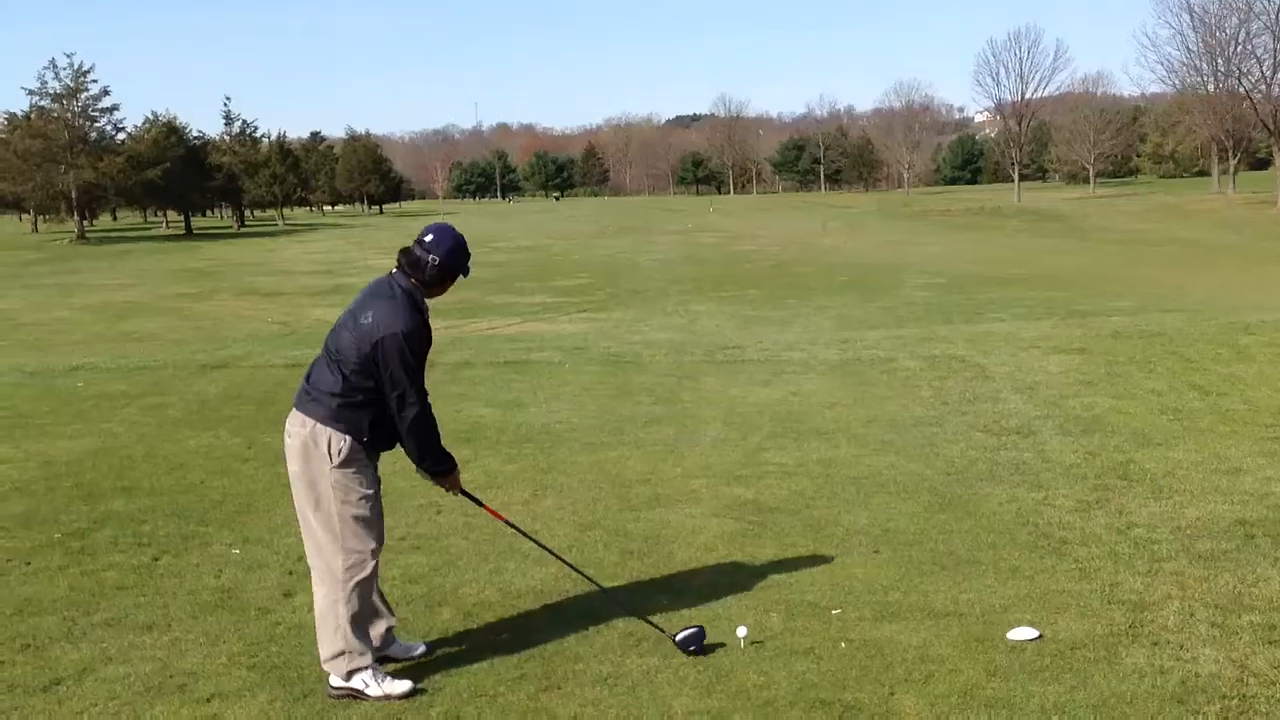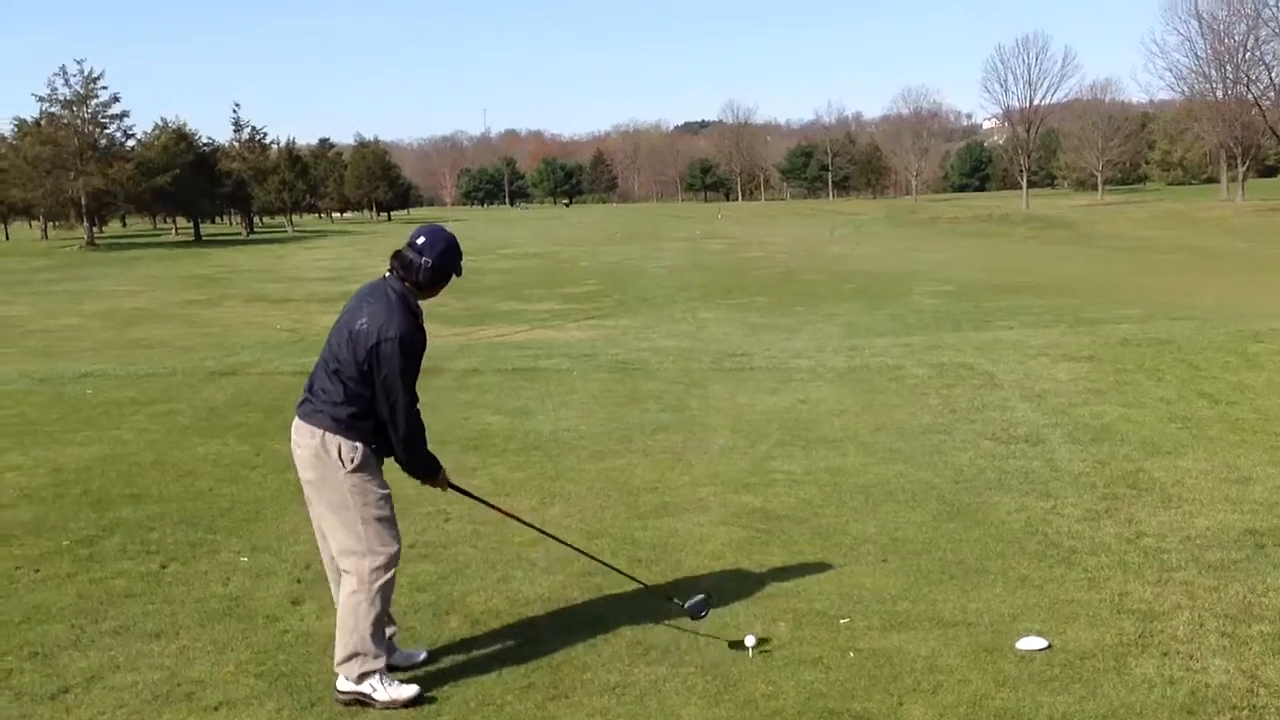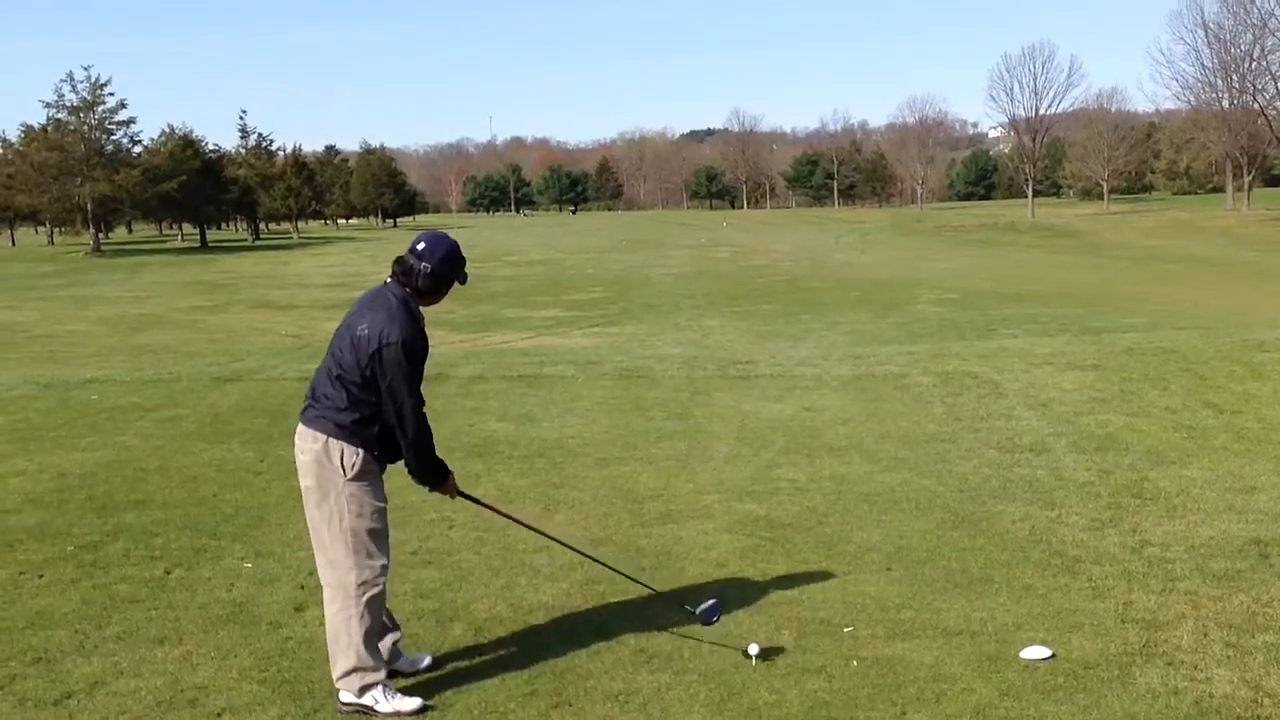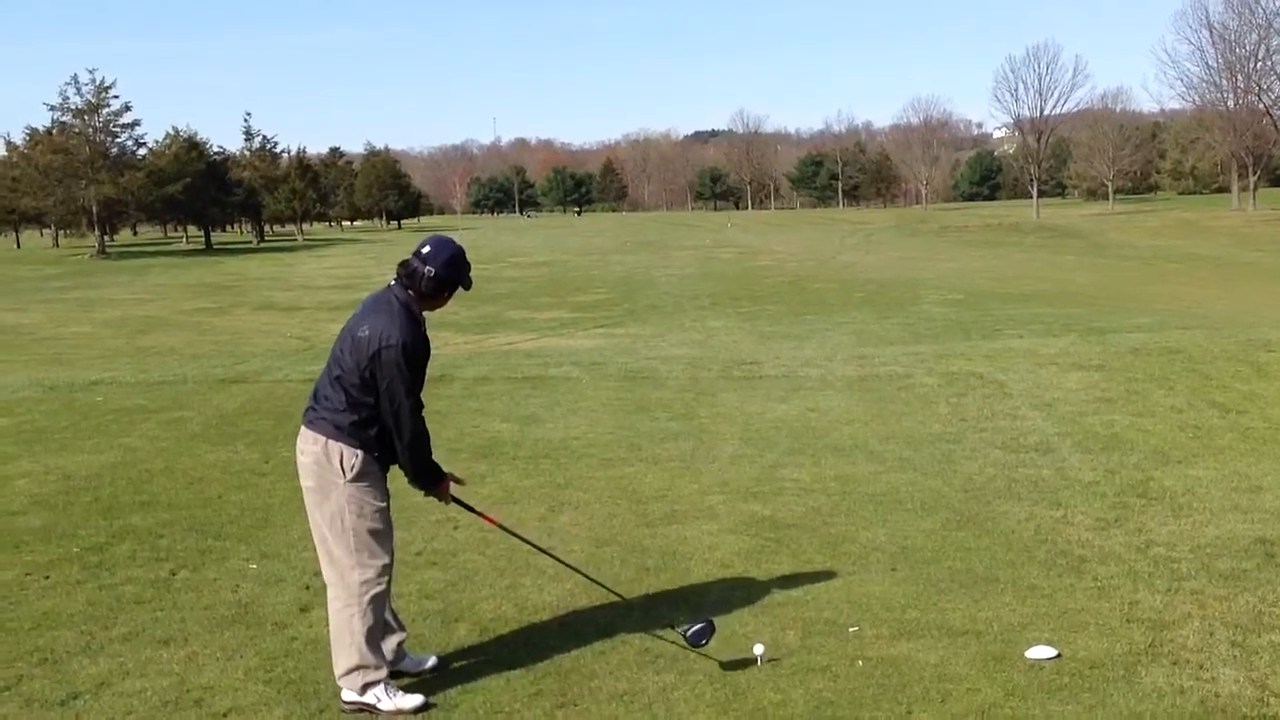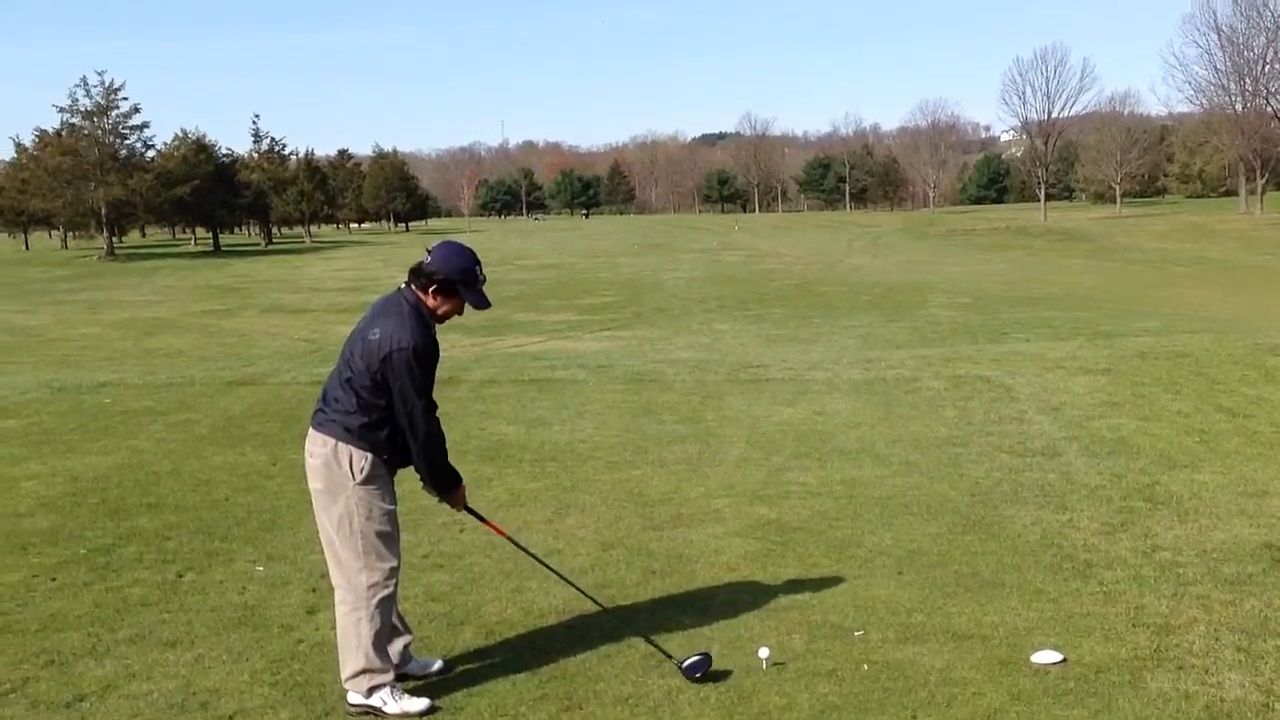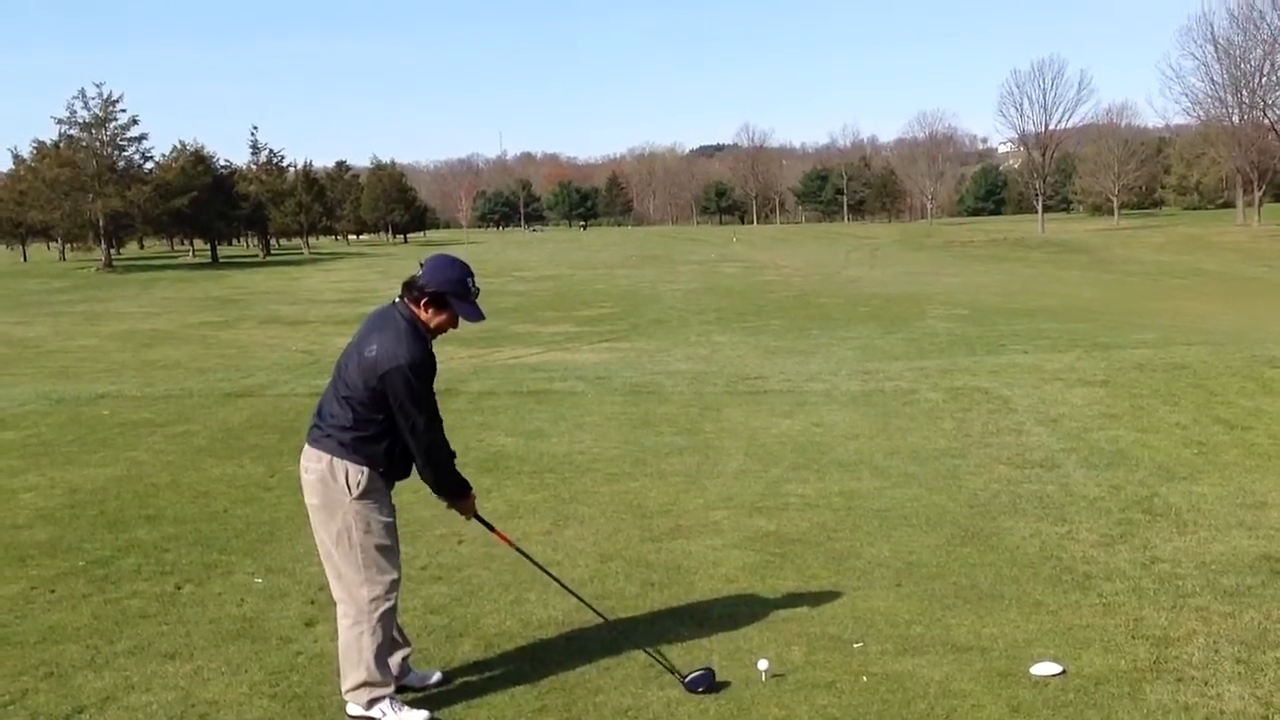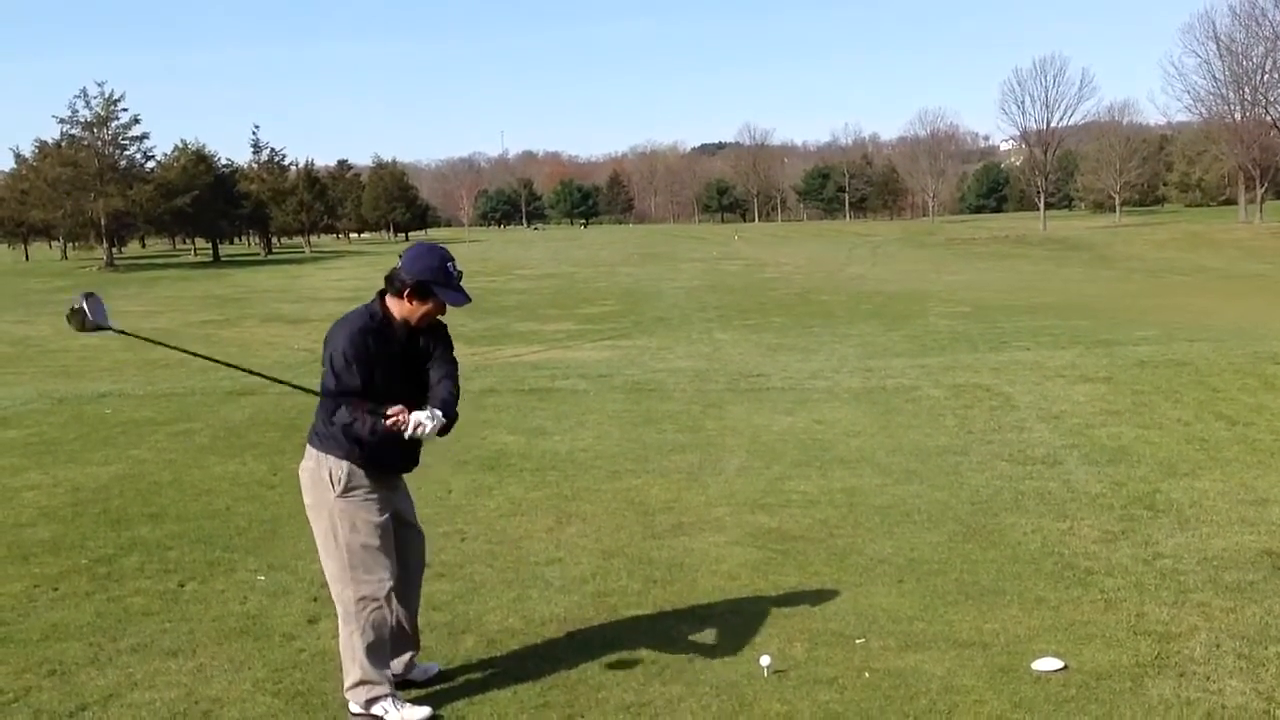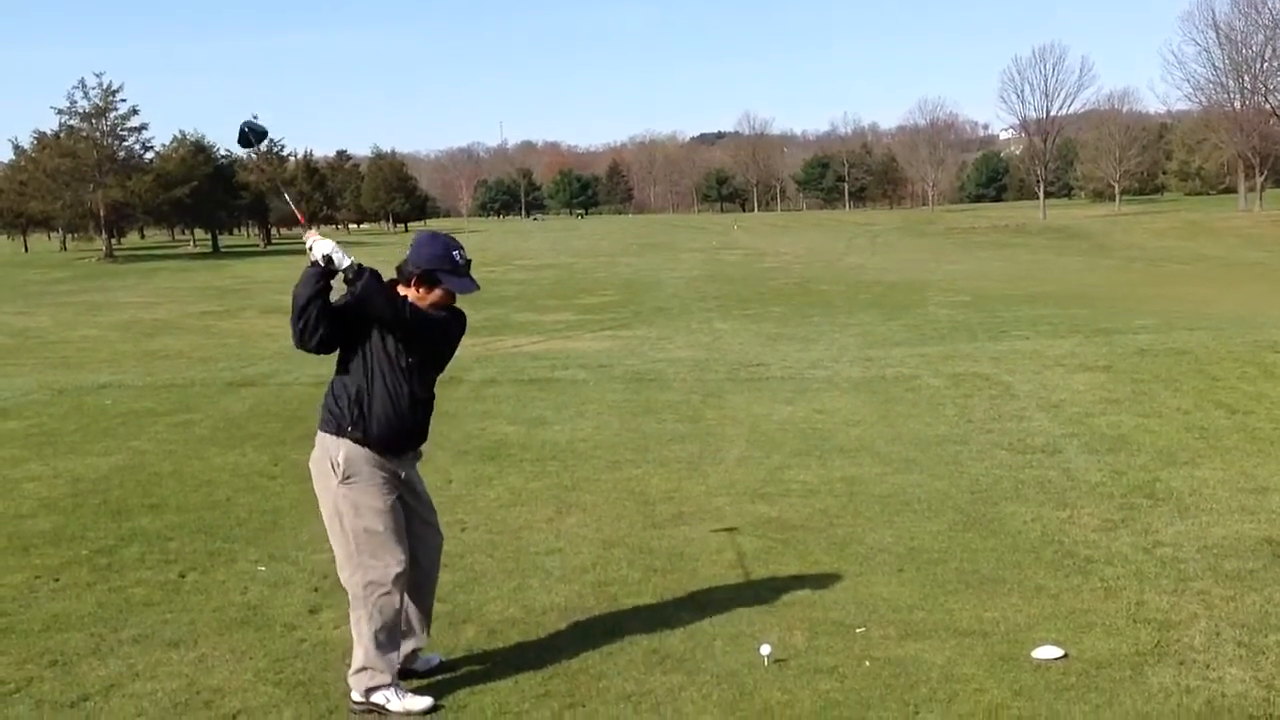
dt=0.5s
person 1, frame 1
left shoulder: (388, 291)
right shoulder: (400, 324)
right elbow: (409, 405)
left wrist: (429, 460)
right wrist: (440, 465)
left hip: (332, 429)
right hip: (329, 438)
left knee: (363, 543)
right knee: (348, 553)
left ankle: (374, 636)
right ankle: (349, 668)
person 1, frame 2
left shoulder: (376, 294)
right shoulder: (396, 326)
right elbow: (397, 407)
left wrist: (416, 461)
right wrist: (425, 466)
left hip: (323, 430)
right hip: (339, 443)
left knee: (359, 552)
right knee: (374, 554)
left ankle: (377, 645)
right ankle: (358, 672)
person 1, frame 3
left shoulder: (379, 300)
right shoulder: (398, 331)
right elbow: (404, 413)
left wrist: (422, 467)
right wrist: (434, 474)
left hip: (328, 436)
right hip: (340, 450)
left knee: (369, 561)
right knee: (356, 568)
left ankle: (382, 650)
person 1, frame 4
left shoulder: (387, 303)
right shoulder: (397, 335)
right elbow: (403, 417)
left wrist: (425, 469)
right wrist: (429, 477)
left hip: (342, 443)
right hip: (341, 453)
left knee: (373, 559)
right knee: (359, 566)
left ankle: (386, 651)
right ankle: (362, 682)
person 1, frame 5
left shoulder: (397, 306)
right shoulder: (407, 338)
left elbow: (408, 414)
right elbow: (417, 420)
left wrist: (435, 475)
right wrist: (445, 482)
left hip: (351, 447)
right hip: (349, 456)
left knee: (379, 564)
right knee: (367, 570)
left ankle: (392, 654)
person 1, frame 6
left shoulder: (392, 321)
right shoulder: (402, 355)
left elbow: (422, 422)
right elbow: (422, 435)
left wrist: (449, 481)
right wrist: (456, 489)
left hip: (354, 465)
right hip: (345, 472)
left knee: (381, 576)
right knee: (368, 585)
left ankle: (391, 666)
person 1, frame 7
left shoulder: (430, 334)
right shoulder: (354, 333)
left elbow: (444, 384)
right elbow: (343, 412)
left wrist: (429, 417)
right wrist: (389, 424)
left hip: (384, 469)
right hip: (342, 471)
left knee: (405, 566)
right knee: (367, 584)
left ankle: (396, 661)
person 1, frame 8
left shoulder: (448, 323)
right shoulder: (360, 302)
left elbow: (401, 317)
right elbow: (309, 334)
left wrist: (347, 267)
right wrist: (318, 267)
left hip: (399, 456)
right hip: (350, 456)
left knee: (422, 552)
right knee: (378, 569)
left ankle: (401, 651)
